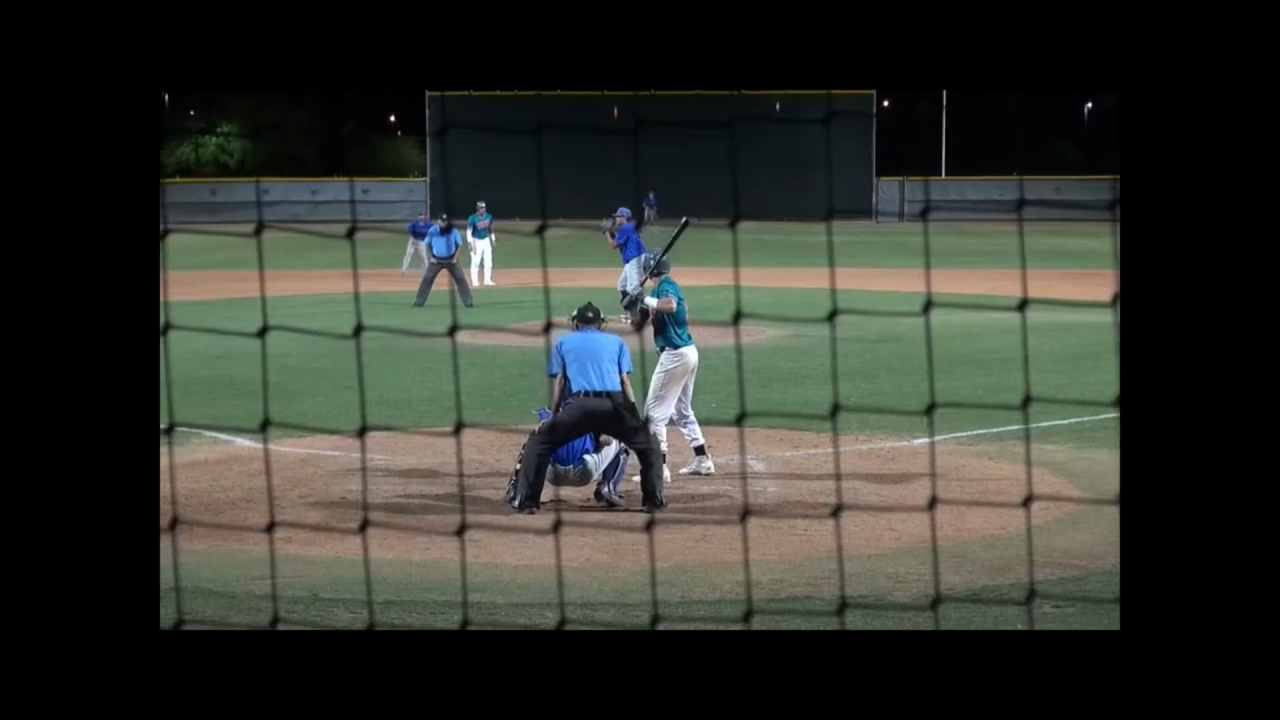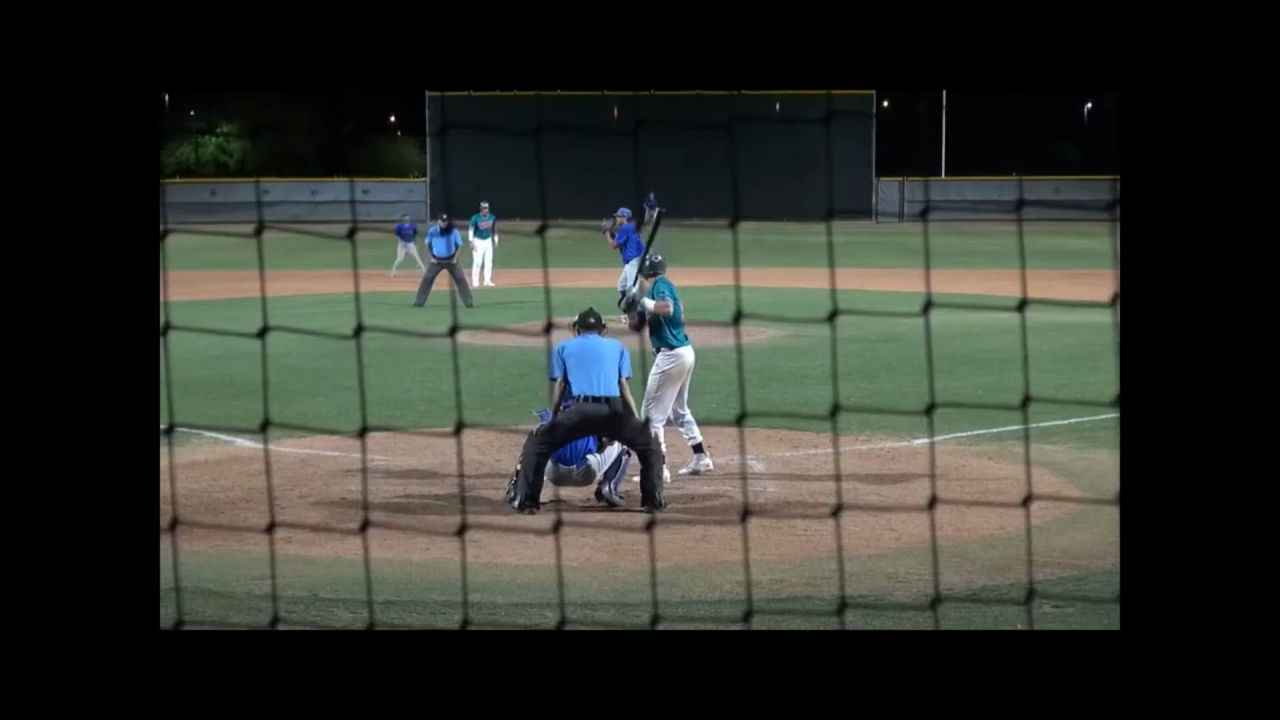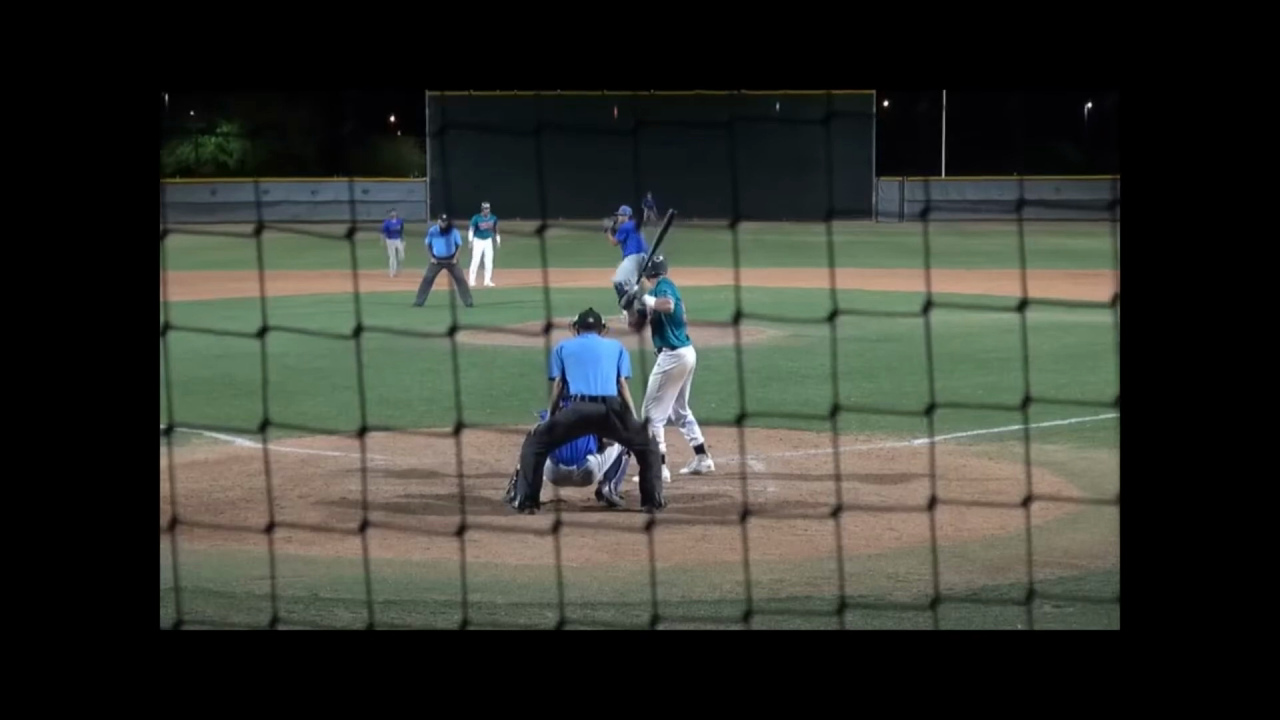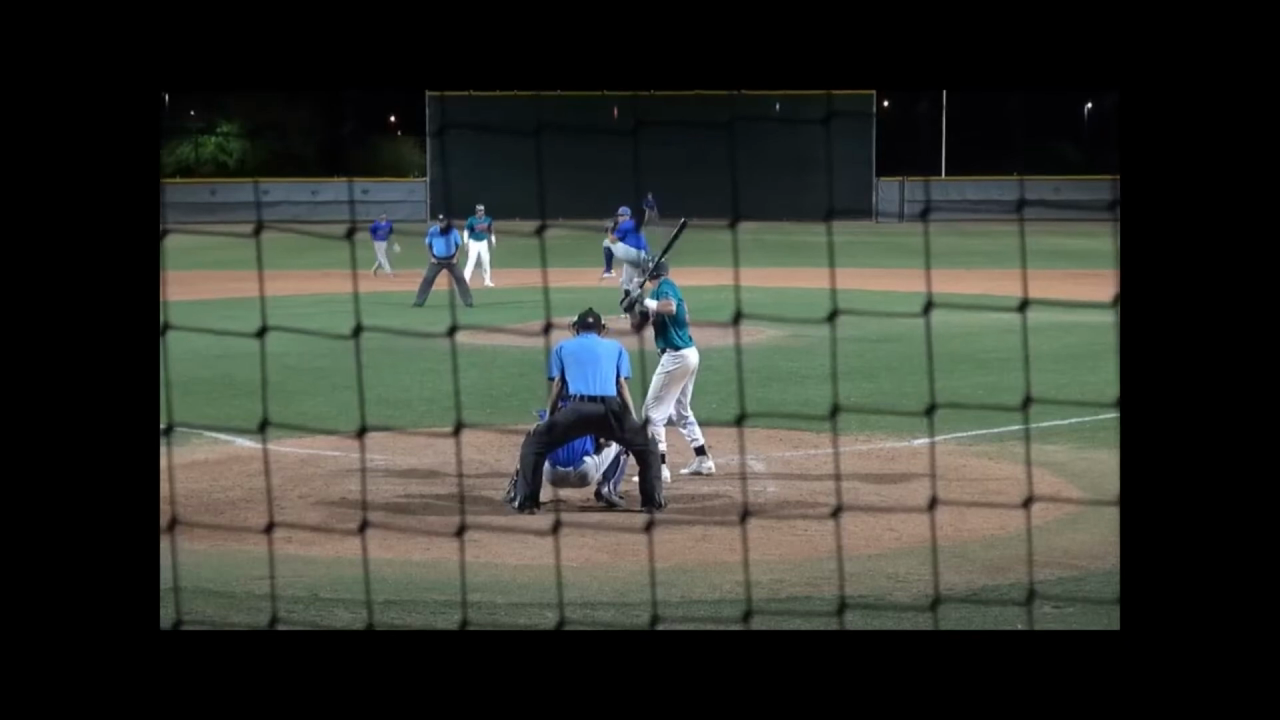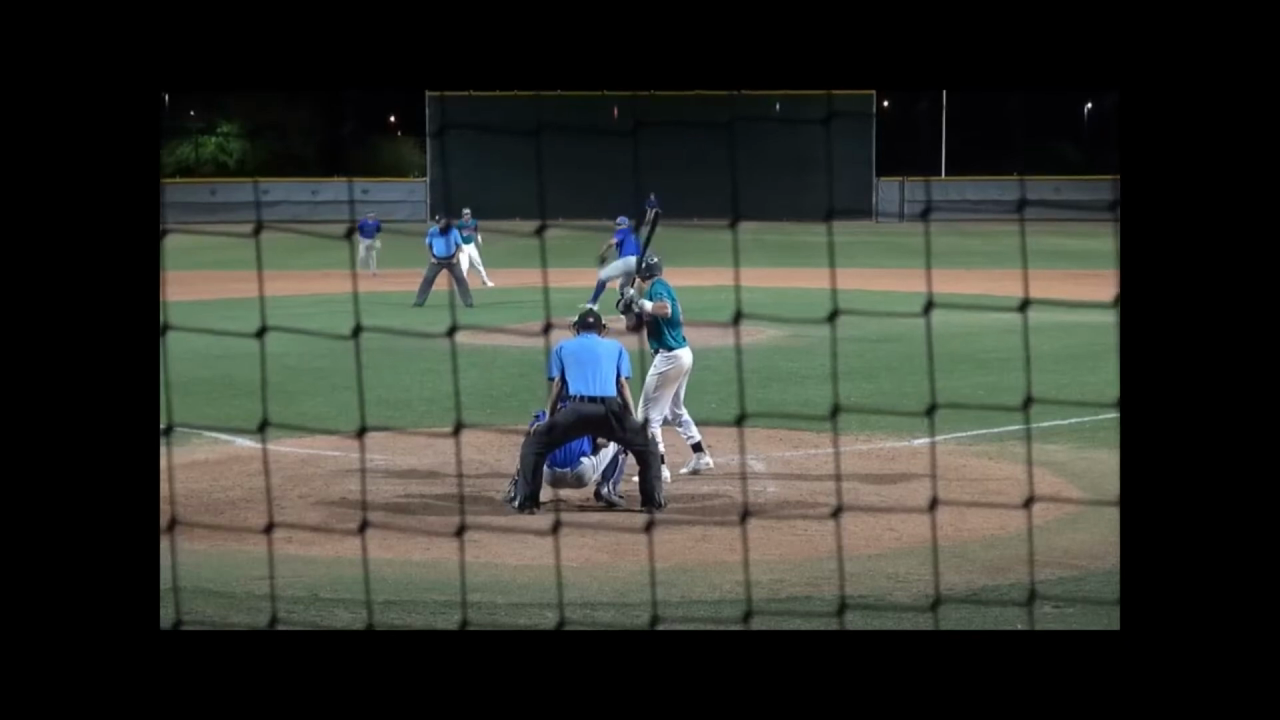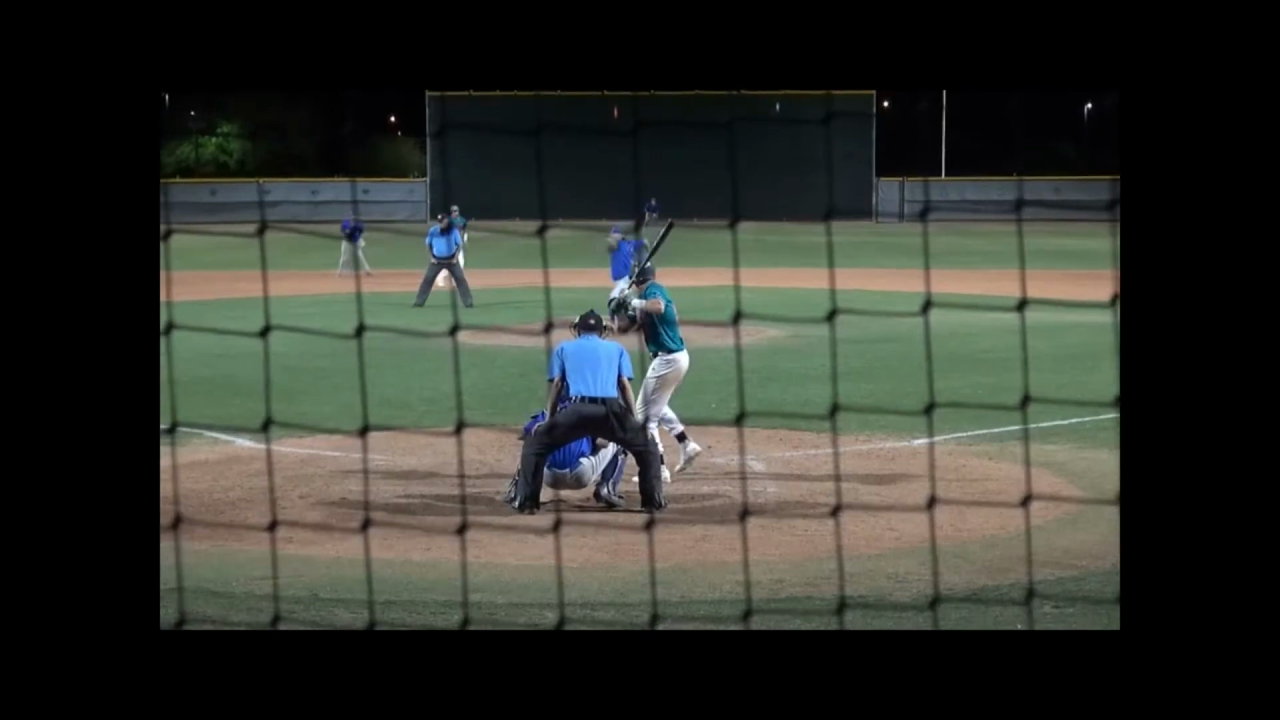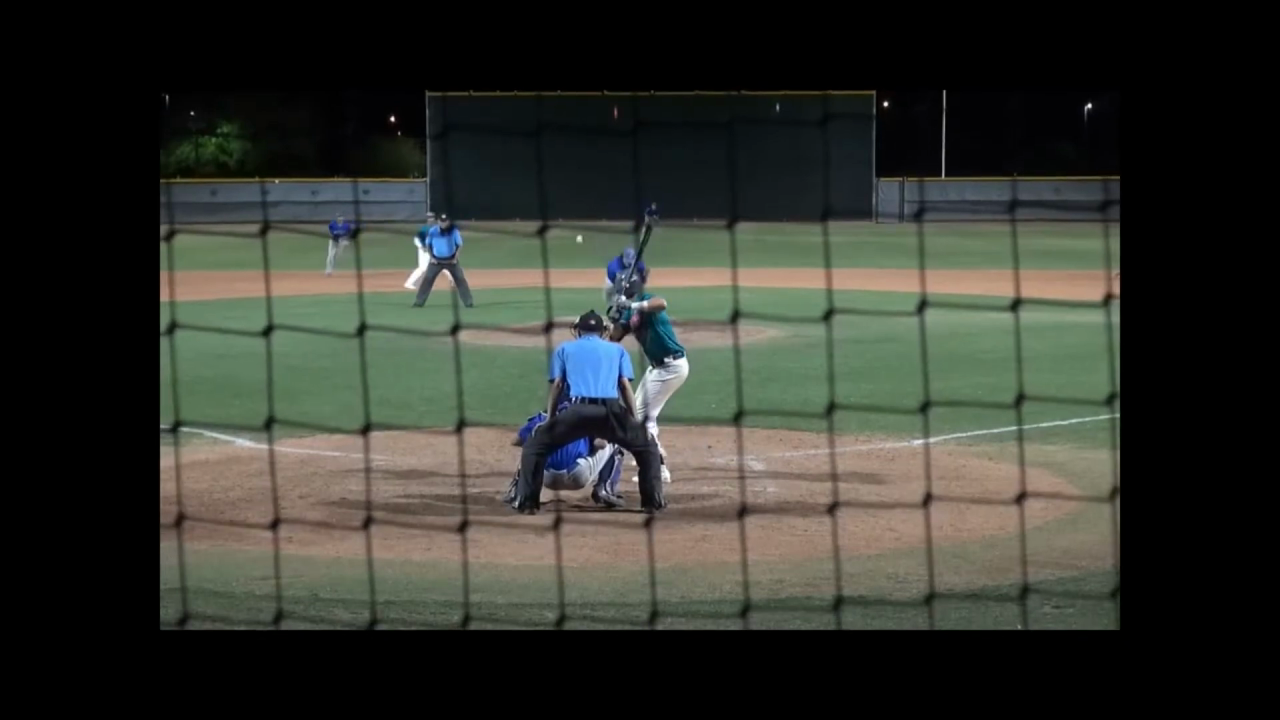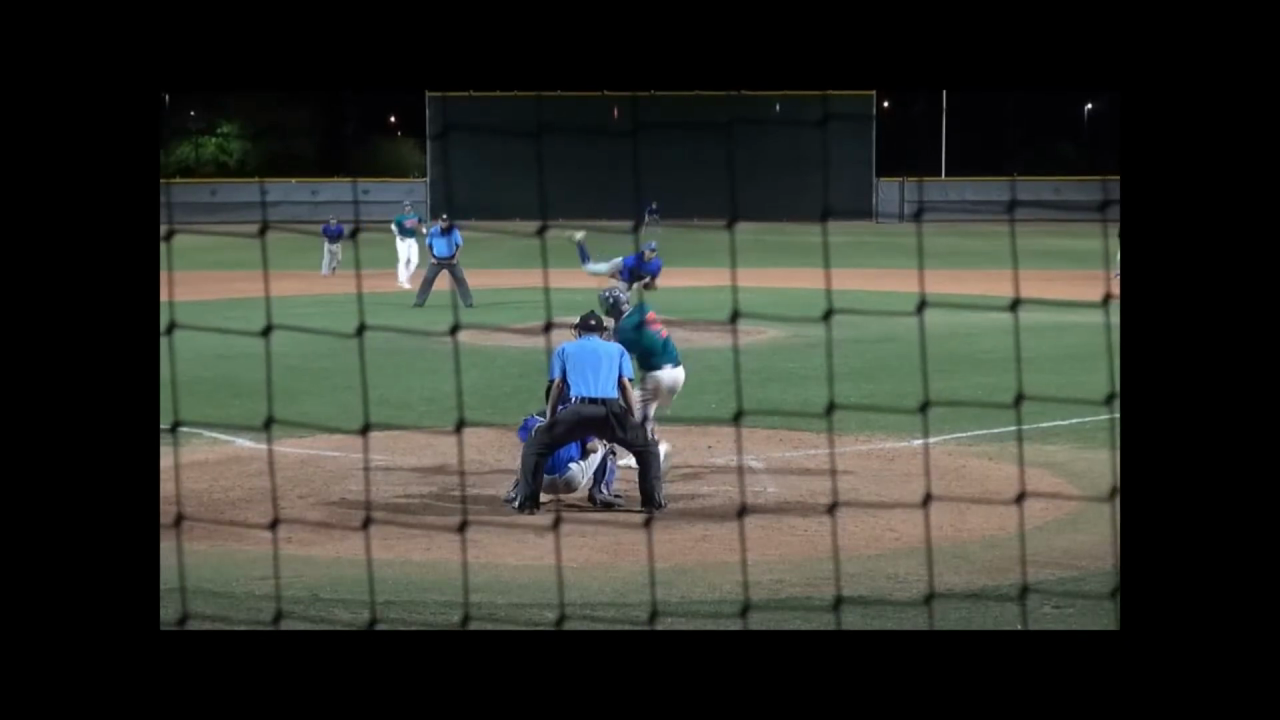
dt=0.3s
person 1, frame 1
left shoulder: (666, 285)
right shoulder: (659, 289)
left elbow: (670, 306)
right elbow: (637, 325)
left wrist: (645, 299)
right wrist: (635, 303)
left hip: (675, 355)
right hip: (687, 352)
left knee: (655, 411)
right knee: (682, 410)
left ankle: (660, 467)
right ankle: (702, 460)
person 1, frame 2
left shoulder: (660, 285)
right shoulder: (658, 287)
left elbow: (667, 309)
right elbow: (636, 327)
left wrist: (642, 300)
right wrist: (633, 305)
left hip: (671, 355)
right hip: (684, 352)
left knee: (652, 412)
right knee: (678, 409)
left ankle: (659, 469)
right ankle: (700, 457)
person 1, frame 3
left shoulder: (663, 285)
right shoulder: (660, 287)
left elbow: (668, 306)
right elbow: (635, 325)
left wrist: (643, 297)
right wrist: (632, 302)
left hip: (673, 356)
right hip: (685, 353)
left knee: (652, 412)
right knee: (679, 409)
left ankle: (659, 468)
right ankle: (702, 459)
person 1, frame 4
left shoulder: (665, 286)
right shoulder: (660, 289)
left elbow: (670, 308)
right elbow: (637, 326)
left wrist: (644, 300)
right wrist: (633, 305)
left hip: (676, 356)
right hip: (688, 354)
left knee: (653, 411)
right knee: (680, 410)
left ankle: (659, 468)
right ankle: (703, 460)
person 1, frame 5
left shoulder: (658, 287)
right shoulder: (655, 289)
left elbow: (665, 311)
left wrist: (639, 302)
right wrist: (629, 306)
left hip: (669, 357)
right hip: (682, 354)
left knee: (649, 413)
right knee: (675, 409)
left ankle: (659, 468)
right ankle: (700, 457)
person 1, frame 6
left shoulder: (653, 289)
right shoulder: (641, 296)
left elbow: (658, 307)
right elbow: (623, 328)
left wrist: (632, 302)
right wrist: (619, 309)
left hip: (669, 359)
right hip: (672, 358)
left knee: (645, 413)
right knee: (657, 407)
left ankle: (660, 469)
right ankle: (687, 445)
person 1, frame 7
left shoulder: (644, 299)
right shoulder: (629, 312)
left elbow: (662, 304)
right elbow: (615, 337)
left wrist: (631, 305)
right wrist: (619, 313)
left hip: (671, 365)
right hip: (660, 365)
left knee: (643, 415)
right knee: (642, 409)
left ankle: (659, 469)
person 1, frame 8
left shoulder: (622, 329)
right shoulder: (643, 310)
left hip: (656, 376)
right hip: (677, 371)
left knee: (640, 417)
right knee: (647, 416)
left ankle: (657, 453)
person 2, frame 1
left shoulder: (563, 342)
right shoulder: (616, 341)
left elbow: (559, 381)
right elbow: (624, 380)
left wrist: (553, 416)
right wrist: (636, 416)
left hip: (580, 405)
right hip: (613, 405)
left knee: (538, 443)
right knee: (647, 445)
left ankle: (525, 501)
right ankle: (654, 501)
person 2, frame 2
left shoulder: (564, 347)
right shoulder: (617, 346)
left elbow: (559, 385)
right elbow: (624, 386)
left wrist: (551, 419)
right wrist: (638, 420)
left hip: (580, 410)
right hip: (613, 410)
left knee: (536, 444)
right knee: (648, 445)
left ankle: (525, 501)
right ankle: (654, 500)
person 2, frame 3
left shoulder: (563, 347)
right shoulder: (616, 346)
left elbow: (558, 384)
right elbow: (622, 385)
left wrist: (549, 418)
right wrist: (636, 420)
left hip: (577, 409)
right hip: (610, 409)
left knee: (535, 443)
right knee: (646, 445)
left ankle: (525, 501)
right ankle: (653, 500)
person 2, frame 4
left shoulder: (562, 347)
right shoulder: (616, 347)
left elbow: (557, 385)
right elbow: (622, 385)
left wrist: (548, 419)
right wrist: (635, 421)
left hip: (576, 409)
right hip: (609, 409)
left knee: (534, 444)
right knee: (646, 446)
left ankle: (525, 501)
right ankle: (653, 501)
person 2, frame 5
left shoulder: (562, 347)
right shoulder: (616, 346)
left elbow: (557, 385)
right elbow: (622, 385)
left wrist: (548, 419)
right wrist: (635, 421)
left hip: (576, 409)
right hip: (609, 410)
left knee: (534, 444)
right knee: (646, 446)
left ankle: (525, 501)
right ankle: (653, 501)
person 2, frame 6
left shoulder: (563, 348)
right shoulder: (617, 348)
left elbow: (556, 384)
right elbow: (624, 385)
left wrist: (548, 420)
right wrist: (636, 421)
left hip: (577, 410)
right hip: (609, 410)
left knee: (534, 445)
right knee: (646, 447)
left ankle: (525, 501)
right ankle: (653, 501)
person 2, frame 7
left shoulder: (564, 349)
right shoulder: (617, 349)
left elbow: (557, 385)
right elbow: (625, 385)
left wrist: (549, 420)
right wrist: (636, 421)
left hip: (577, 411)
right hip: (610, 411)
left knee: (535, 445)
right knee: (646, 446)
left ankle: (525, 501)
right ankle: (653, 501)
person 2, frame 8
left shoulder: (565, 349)
right shoulder: (617, 349)
left elbow: (557, 385)
right elbow: (625, 385)
left wrist: (549, 419)
right wrist: (635, 420)
left hip: (577, 410)
right hip: (610, 410)
left knee: (535, 446)
right knee: (646, 446)
left ankle: (526, 501)
right ankle: (653, 501)
